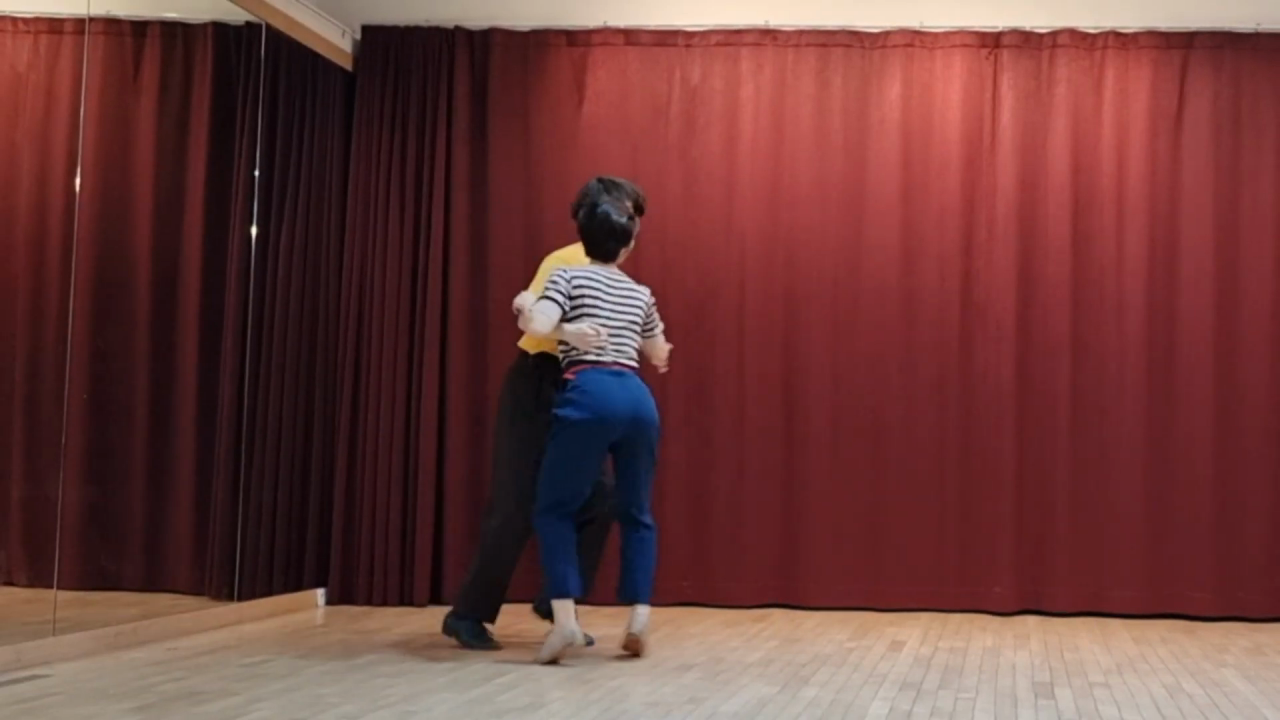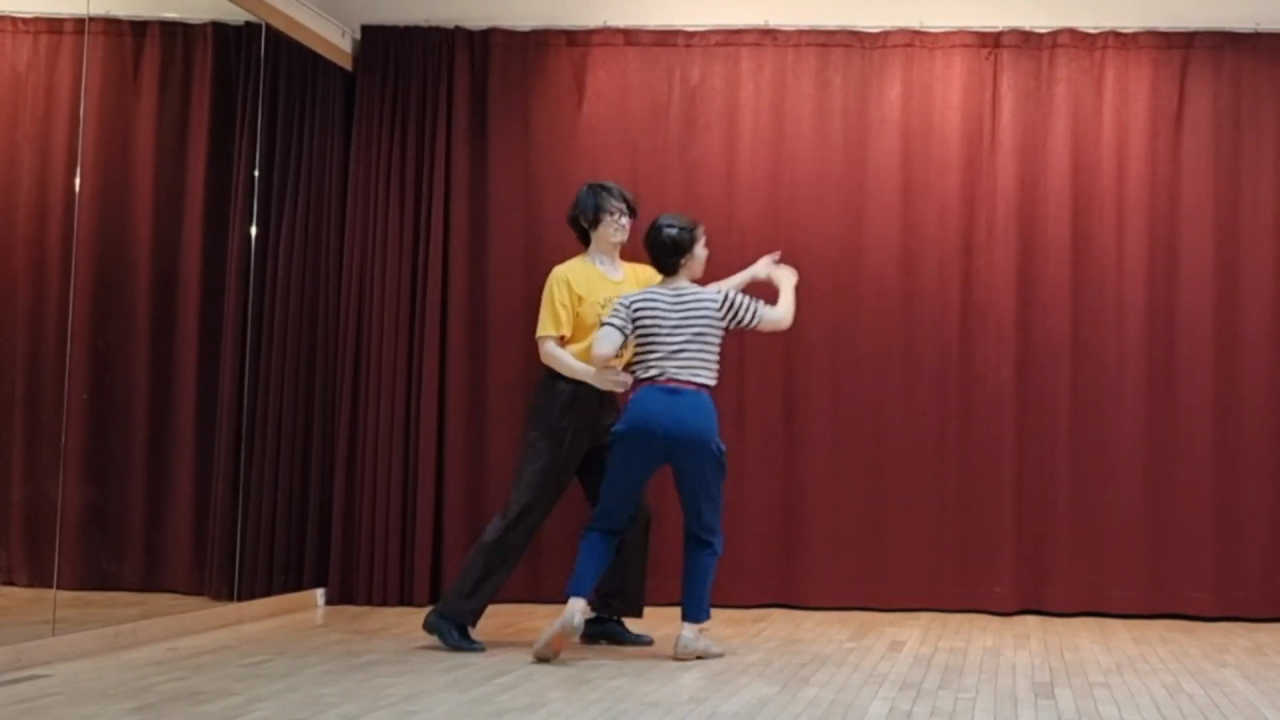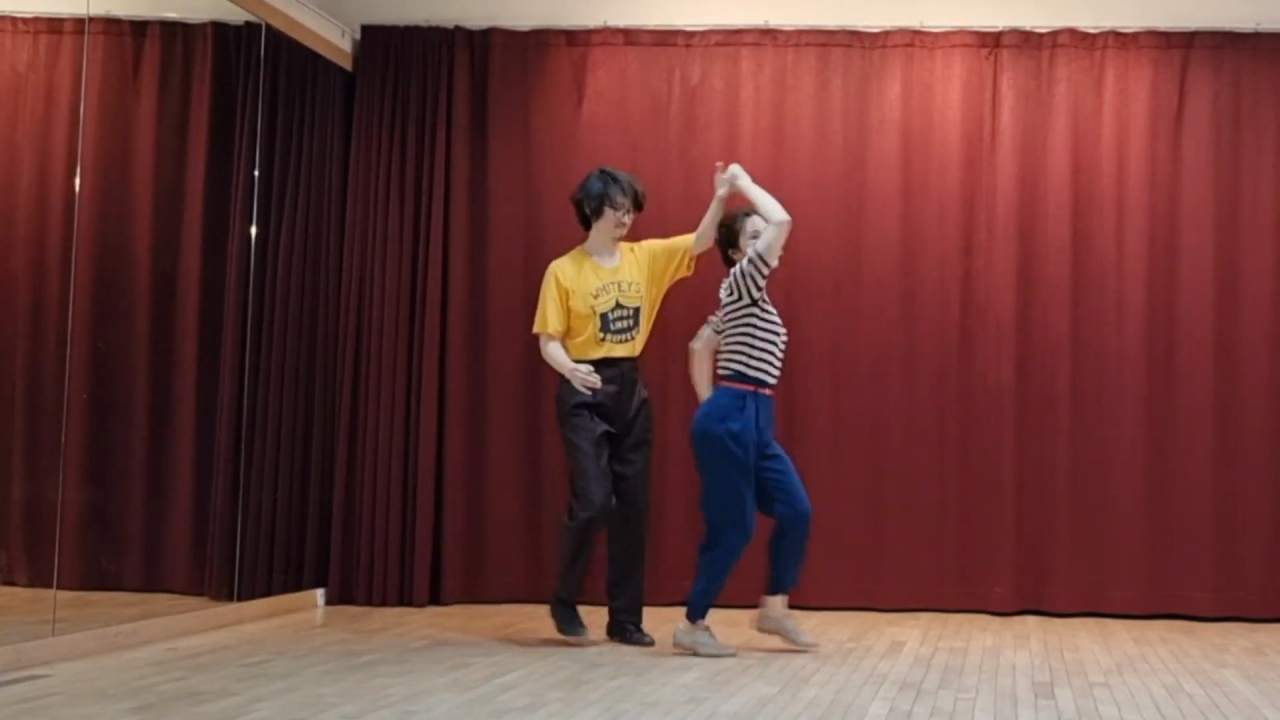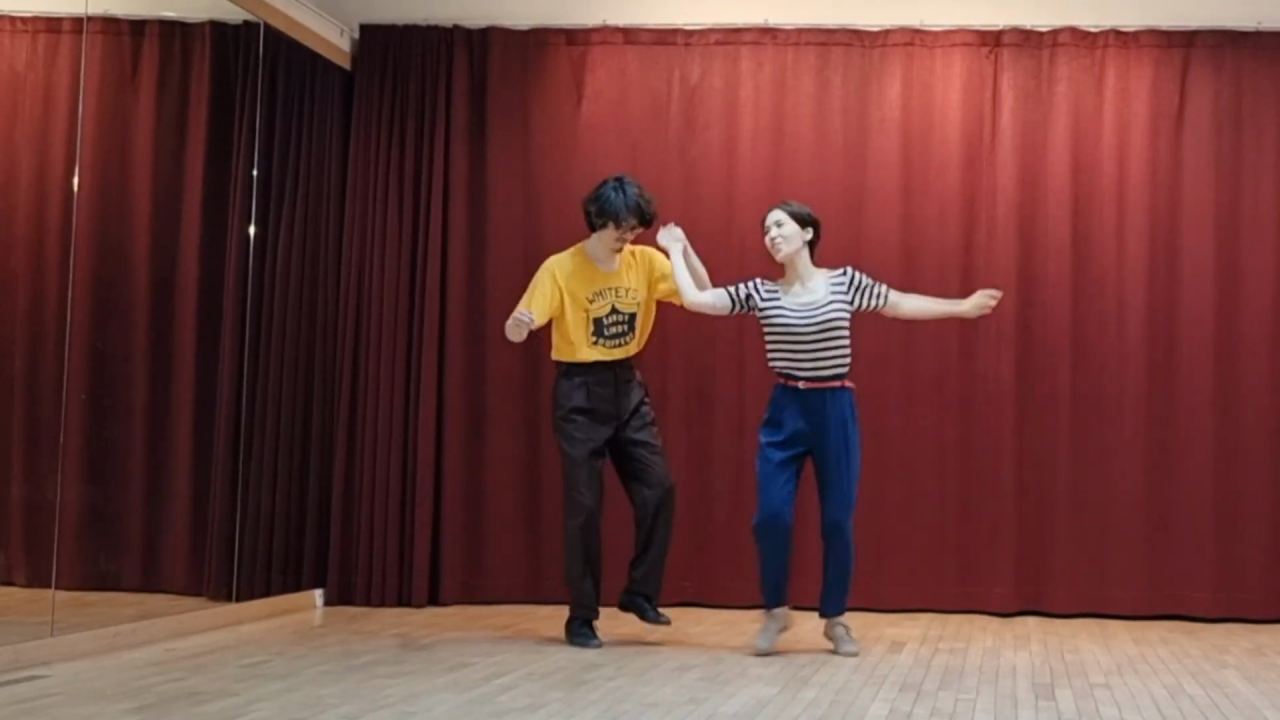
dt=0.3s
person 1, frame 1
right shoulder: (565, 261)
right wrist: (565, 329)
right hip: (535, 384)
left knee: (597, 498)
right knee: (517, 504)
right ankle: (469, 614)
person 1, frame 2
left shoulder: (640, 278)
right shoulder: (566, 276)
right elbow: (546, 348)
left wrist: (751, 275)
right wrist: (590, 372)
left hip: (606, 407)
right hip: (563, 401)
left knee: (629, 514)
right knee: (524, 510)
left ankle: (606, 619)
right ankle: (452, 617)
person 1, frame 3
left shoulder: (646, 256)
right shoulder: (563, 271)
left elbow: (702, 240)
right elbow: (548, 341)
left wrist: (721, 197)
right wrist: (571, 370)
left hip: (630, 389)
right hip: (584, 392)
left knee: (633, 506)
right knee: (593, 501)
left ankle: (625, 617)
right ankle: (565, 600)
person 1, frame 4
left shoulder: (645, 260)
right shoulder: (559, 268)
left elbow: (703, 293)
right elbow: (515, 330)
left wrist: (683, 250)
right wrist: (522, 324)
left hip: (628, 387)
right hip: (578, 392)
left knee: (657, 487)
right knee: (584, 505)
left ankle: (641, 593)
right ankle: (581, 616)
person 2, frame 1
left shoulder: (567, 276)
right shoulder: (640, 293)
left elbow: (540, 327)
right elbow: (659, 355)
left wrist: (525, 305)
right wrist: (659, 347)
left hip: (590, 397)
right hip: (639, 399)
left knee: (555, 510)
right knee: (636, 514)
left ankle: (565, 619)
right ankle: (638, 615)
person 2, frame 2
left shoulder: (637, 303)
right shoulder: (718, 301)
left elbow: (601, 353)
right elbow: (780, 319)
left wrist: (618, 346)
right wrist: (786, 283)
left hip: (643, 412)
right hip: (694, 417)
left knee: (607, 523)
right knee: (704, 531)
left ankle: (574, 613)
right ankle: (692, 631)
person 2, frame 3
left shoulder: (747, 296)
right shoulder: (743, 281)
left elbow: (700, 348)
right elbow: (782, 222)
left wrist: (708, 398)
right wrist: (744, 183)
left hip: (750, 421)
right hip: (731, 419)
left knee: (797, 512)
right knee: (732, 527)
left ankle: (775, 609)
right ankle: (692, 626)
person 2, frame 4
left shoulder: (846, 283)
right shoulder: (760, 292)
left elbow: (901, 304)
right elbow: (695, 300)
left wrist: (960, 307)
right wrist: (676, 255)
left hip: (836, 410)
right hip: (785, 411)
left knee: (836, 523)
right knee: (772, 518)
left ankle: (834, 621)
right ankle: (775, 611)
